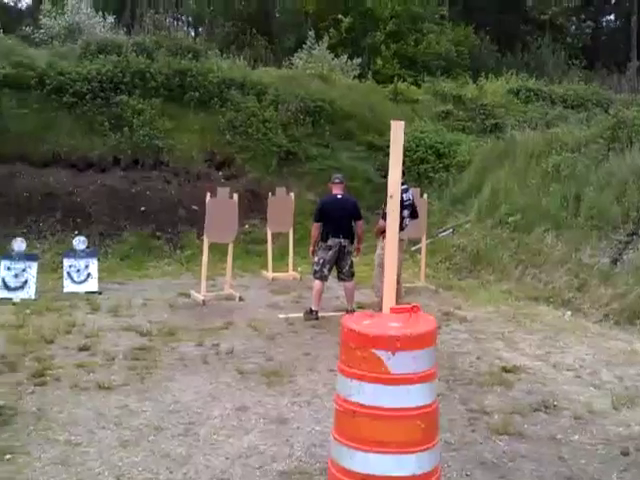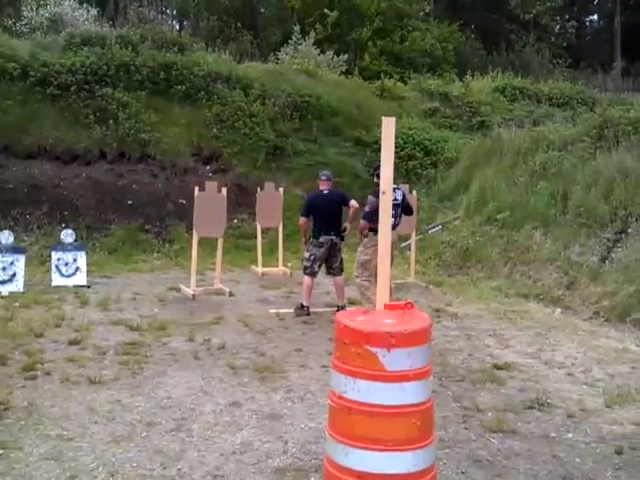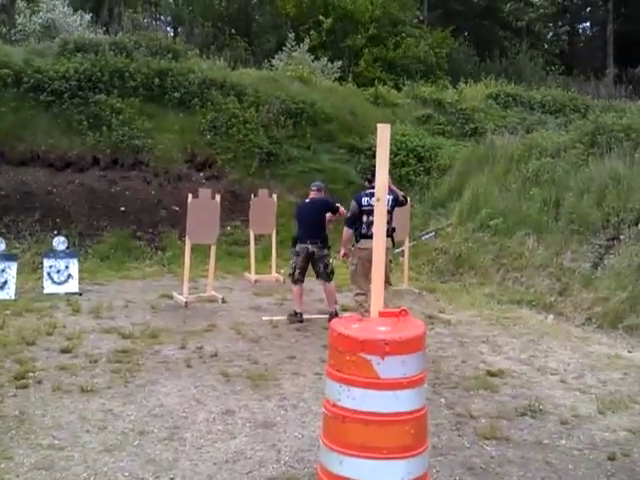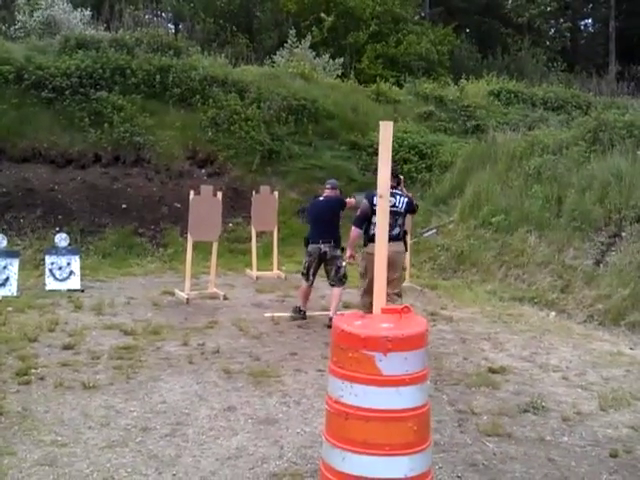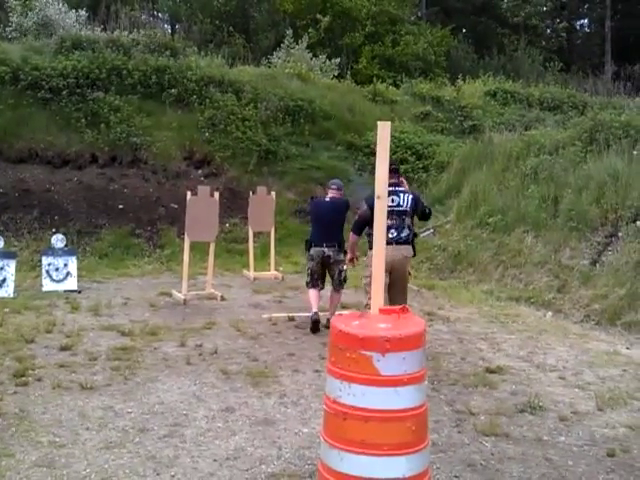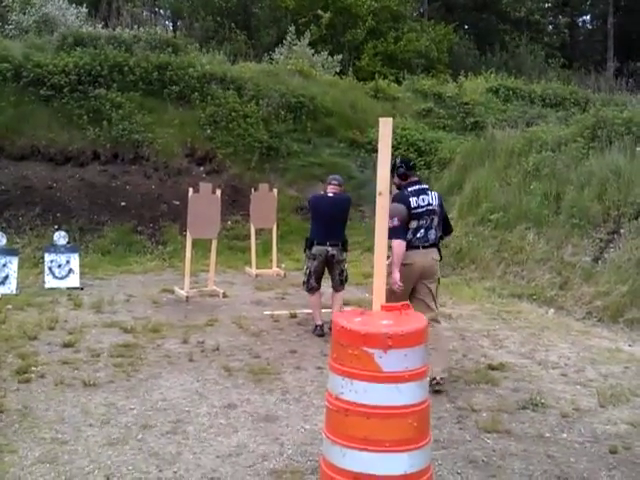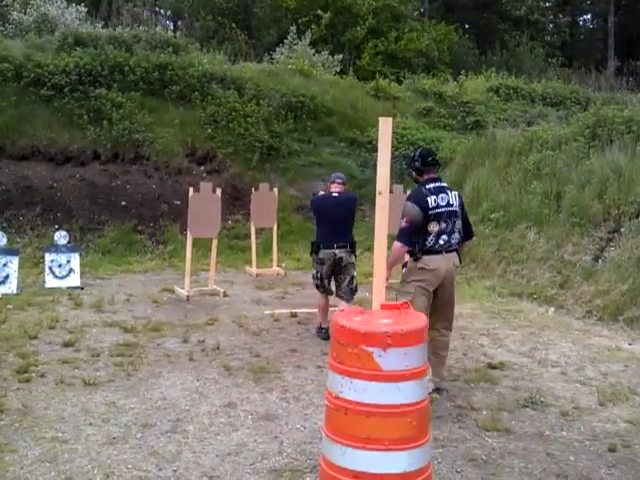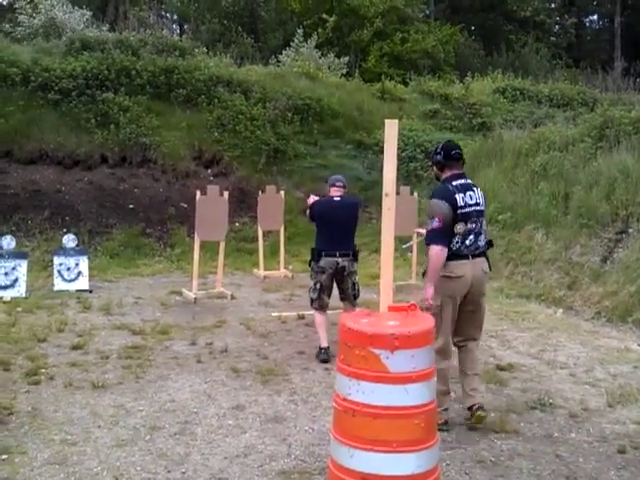
dt=0.4s
person 1, frame 1
right shoulder: (408, 193)
left elbow: (385, 220)
right elbow: (415, 215)
left wrist: (377, 231)
right hip: (400, 238)
left knee: (382, 278)
right knee: (395, 277)
person 1, frame 2
left shoulder: (376, 194)
right shoulder: (399, 192)
left elbow: (366, 219)
right elbow: (410, 211)
left wrist: (361, 234)
left hip: (375, 238)
right hip: (391, 237)
left knee: (363, 274)
left ankle: (372, 308)
person 1, frame 3
left shoulder: (359, 198)
right shoulder: (391, 196)
left elbow: (349, 225)
right elbow: (404, 199)
left wrist: (344, 247)
right wrist: (391, 186)
left hip: (363, 245)
right hip: (384, 245)
left knee: (361, 287)
right knee: (385, 283)
person 1, frame 4
left shoulder: (371, 197)
right shoulder: (405, 199)
left elbow: (358, 224)
right elbow: (413, 208)
left wrist: (350, 248)
right wrist: (403, 190)
left hip: (374, 248)
right hip: (396, 249)
left knee: (368, 289)
right knee: (393, 293)
person 1, frame 5
left shoulder: (373, 198)
right shoulder: (412, 197)
left elbow: (357, 227)
right elbow: (426, 214)
left wrist: (351, 251)
right hip: (404, 252)
right knee: (399, 298)
person 1, frame 6
left shoulder: (400, 199)
right shoulder: (434, 196)
left elbow: (398, 237)
right elbow: (446, 229)
left wrist: (395, 270)
left hip: (408, 258)
right hip: (431, 258)
right knee: (429, 316)
right ankle: (437, 375)
person 1, frame 7
left shoulder: (418, 197)
right shoulder: (454, 195)
left elbow: (403, 238)
right elbow: (467, 233)
left wrist: (387, 268)
left hip: (424, 265)
right hip: (449, 263)
right knee: (441, 326)
right ankle: (434, 380)
person 1, frame 8
left shoulder: (442, 194)
right shoulder: (475, 191)
left elbow: (438, 243)
left wrist: (430, 284)
left hip: (451, 271)
right hip: (478, 268)
left knee: (439, 344)
right knee: (469, 338)
left ankle: (438, 412)
right ankle: (475, 403)
person 2, frame 1
left shoulder: (324, 202)
right shoulder: (352, 202)
left elbow: (316, 226)
right elbow: (359, 224)
left wrist: (312, 245)
right wrist: (358, 243)
left hip: (328, 243)
right hip: (346, 242)
left knee: (319, 277)
right knee: (348, 278)
left ankle: (314, 310)
right ankle: (350, 310)
person 2, frame 2
left shoulder: (312, 198)
right shoulder: (339, 195)
left elbow: (302, 221)
right elbow: (355, 206)
left wrist: (304, 236)
right wrist: (349, 223)
left hip: (319, 239)
right hip: (336, 238)
left knee: (309, 273)
right knee: (337, 273)
left ankle: (305, 306)
right ankle: (341, 306)
person 2, frame 3
left shoulder: (300, 207)
right shoulder: (323, 202)
right elbow: (342, 213)
left wrist: (328, 217)
right wrist: (337, 208)
left hip: (300, 246)
right hip: (319, 247)
left knee: (297, 280)
right knee: (327, 279)
left ankle: (298, 313)
right ankle: (333, 312)
person 2, frame 4
left shoulder: (312, 205)
right shoulder: (336, 201)
right elbow: (351, 202)
right wrist: (349, 200)
left hip: (313, 246)
right hip: (332, 247)
left knee: (307, 280)
right knee: (337, 282)
left ankle: (301, 309)
right ankle: (332, 317)
person 2, frame 5
left shoulder: (314, 204)
right shoulder: (343, 204)
left hip: (315, 249)
right hip: (335, 250)
left knee: (314, 285)
right knee: (338, 286)
left ankle: (315, 313)
right ankle: (330, 319)
person 2, frame 6
left shoulder: (314, 200)
right shoulder: (346, 200)
left hip: (316, 248)
right hip: (337, 249)
left knee: (313, 288)
right knee: (338, 287)
left ankle: (318, 325)
person 2, frame 7
left shoulder: (318, 201)
right shoulder: (352, 199)
left hip: (323, 252)
right hip: (345, 252)
left knee: (323, 290)
right knee: (346, 296)
left ankle: (323, 326)
person 2, frame 8
left shoulder: (318, 205)
right shoulder: (354, 204)
left elbow: (311, 215)
left hip: (323, 260)
right hip: (347, 260)
left knee: (320, 305)
right knee: (350, 301)
left ankle: (324, 347)
